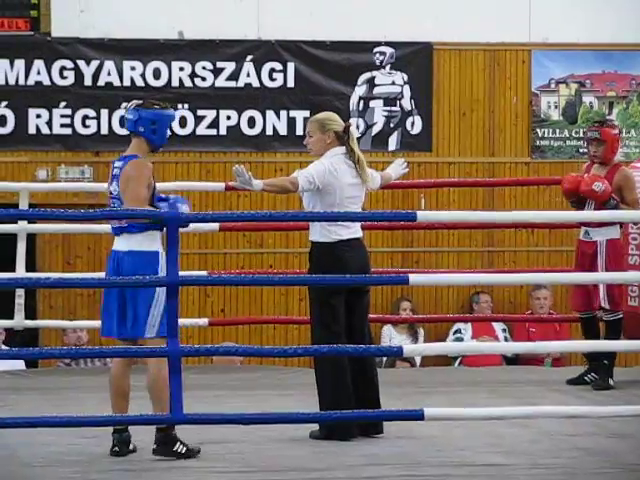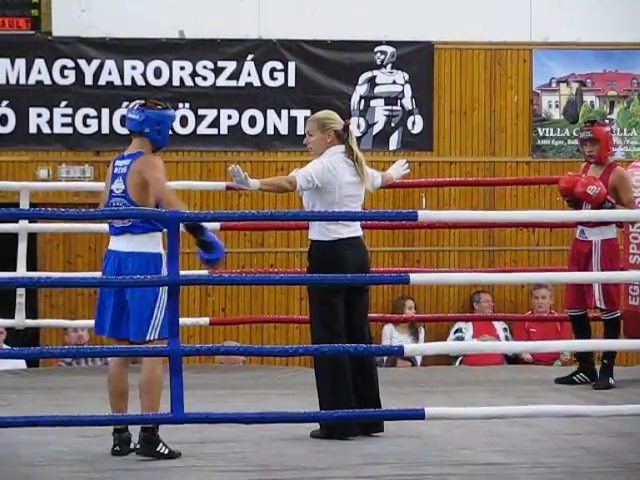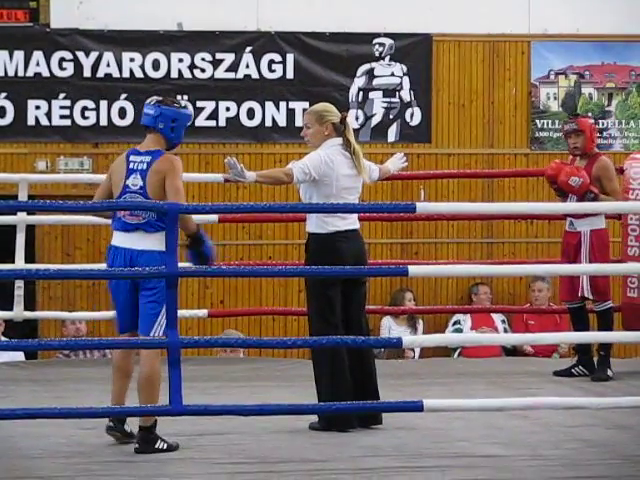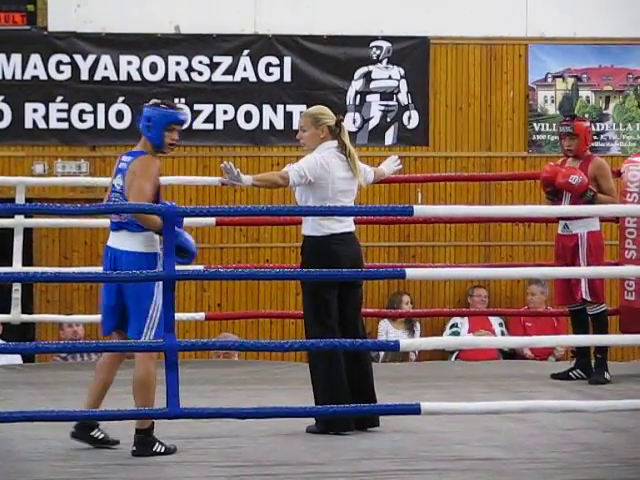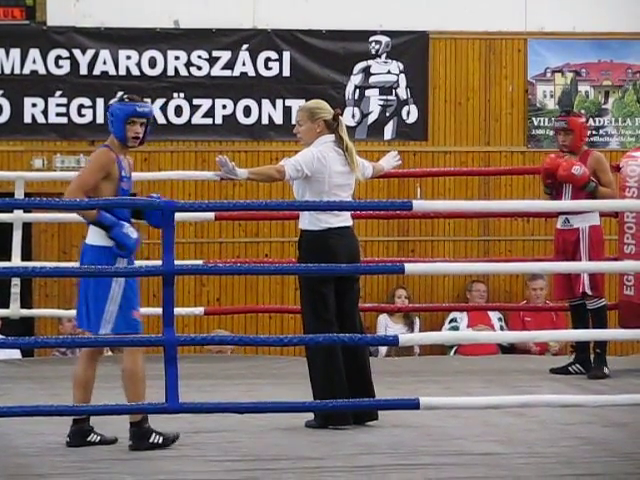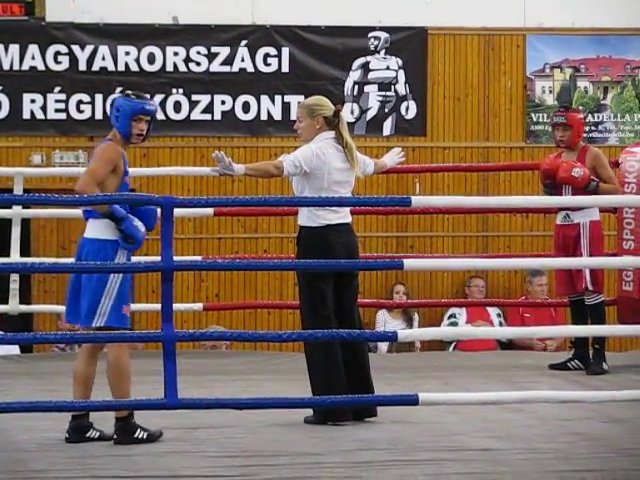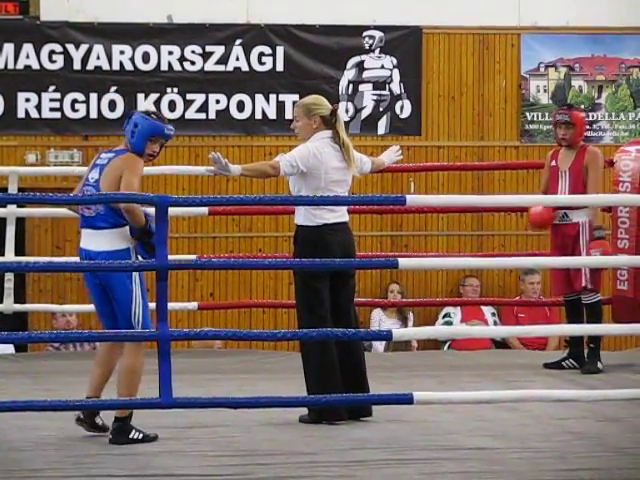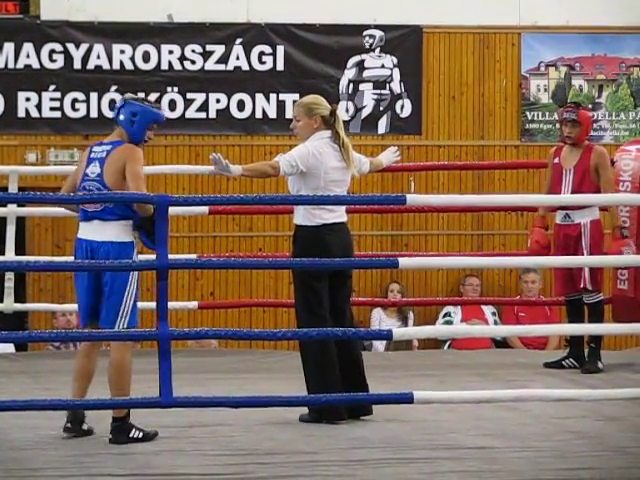
dt=0.4s
person 1, frame 1
left shoulder: (119, 165)
right shoulder: (140, 165)
right elbow: (137, 211)
right wrist: (171, 213)
left hip: (119, 256)
right hip: (145, 258)
left knee: (124, 349)
right knee: (157, 347)
left ankle: (120, 435)
right ankle: (164, 435)
person 1, frame 2
left shoulder: (116, 164)
right shoulder: (150, 163)
left elbow: (103, 211)
right elbow: (168, 201)
right wrist: (201, 231)
left hip: (115, 256)
right hip: (144, 259)
left knee: (121, 349)
right knee: (153, 349)
left ankle: (120, 435)
right ankle: (148, 436)
person 1, frame 3
left shoulder: (122, 161)
right shoulder: (169, 162)
left elbow: (98, 205)
right elbow: (179, 211)
right wrist: (198, 240)
left hip: (121, 253)
right hip: (155, 257)
left knee: (127, 338)
right knee: (152, 345)
left ankle: (118, 419)
right ankle: (146, 433)
person 1, frame 4
left shoulder: (124, 160)
right shoulder: (149, 163)
right elbow: (139, 209)
right wrist: (172, 233)
left hip: (115, 253)
right hip: (141, 258)
left knee: (118, 345)
right knee: (147, 349)
left ankle: (86, 423)
right ankle: (144, 437)
person 1, frame 5
left shoulder: (123, 160)
right shoulder: (105, 156)
right elbow: (72, 196)
left wrist: (140, 212)
right wrist: (108, 224)
left hip: (102, 252)
right hip: (108, 254)
left knee: (93, 343)
right knee: (129, 340)
left ankle: (79, 427)
right ankle: (139, 429)
person 1, frame 6
left shoulder: (117, 153)
right shoulder: (111, 149)
right elbow: (84, 187)
left wrist: (132, 210)
right wrist: (120, 216)
left hip: (94, 245)
right hip: (108, 247)
left knee: (92, 339)
right knee: (117, 335)
left ankle: (79, 423)
right ankle: (124, 424)
person 1, frame 7
left shoulder: (100, 158)
right shoulder: (131, 161)
left elbow: (73, 202)
right elbow: (128, 204)
right wrist: (146, 232)
left hip: (88, 251)
right hip: (116, 254)
left knee: (116, 333)
right knee: (136, 338)
left ankle: (90, 405)
right ankle: (122, 425)
person 1, frame 8
left shoulder: (89, 153)
right shoulder: (130, 152)
left elbow: (63, 198)
right elbow: (138, 197)
right wrist: (151, 223)
left hip: (85, 245)
right hip: (117, 248)
left knee: (91, 334)
right knee: (121, 336)
left ankle: (75, 416)
right ankle: (121, 424)
person 2, frame 1
left shoulder: (325, 167)
right shoulder: (357, 167)
left elbow: (292, 184)
right elbow: (381, 178)
left wrist: (256, 185)
right wrist: (395, 171)
left hip: (329, 256)
right hip: (356, 254)
left knee: (329, 338)
right knee: (359, 335)
left ankle: (338, 423)
right ankle: (368, 419)
person 2, frame 2
left shoulder: (323, 166)
right shoulder: (357, 166)
left elbow: (290, 183)
right elbow: (382, 179)
left wrist: (253, 184)
right wrist: (396, 172)
left hip: (329, 255)
right hip: (356, 253)
left knee: (329, 337)
right knee: (358, 334)
left ankle: (338, 423)
right ankle: (367, 417)
person 2, frame 3
left shoulder: (321, 158)
right shoulder: (354, 158)
left elbow: (287, 175)
right elbow: (379, 172)
left wrist: (249, 176)
right wrist: (393, 165)
left hip: (326, 247)
right hip: (353, 245)
left knee: (327, 329)
right knee: (356, 325)
left ankle: (337, 415)
right ankle: (366, 409)
person 2, frame 4
left shoulder: (317, 161)
right shoulder: (349, 161)
left elbow: (283, 178)
right elbow: (374, 174)
left wrist: (245, 180)
right wrist: (388, 168)
left hip: (322, 249)
right hip: (350, 248)
left knee: (323, 332)
right knee: (352, 327)
left ankle: (334, 417)
right ankle: (362, 412)
person 2, frame 5
left shoulder: (314, 155)
right shoulder: (347, 155)
left elbow: (279, 172)
right elbow: (372, 169)
left wrist: (241, 173)
right wrist: (386, 164)
left hip: (319, 244)
right hip: (347, 242)
left knee: (321, 326)
right knee: (349, 322)
left ankle: (333, 412)
right ankle: (361, 406)
person 2, frame 6
left shoulder: (313, 152)
right shoulder: (347, 152)
left elbow: (276, 168)
right elbow: (373, 165)
left wrist: (238, 169)
right wrist: (390, 160)
left hip: (317, 240)
right hip: (345, 238)
left knee: (319, 322)
right knee: (348, 318)
left ankle: (332, 408)
right ankle: (360, 403)
person 2, frame 7
left shoulder: (310, 151)
right shoulder: (344, 151)
left elbow: (273, 168)
right elbow: (372, 164)
left wrist: (234, 170)
right wrist: (389, 158)
left hip: (314, 239)
right hip: (342, 238)
left knee: (316, 321)
right knee: (344, 318)
left ankle: (326, 407)
right ankle: (355, 402)
person 2, frame 8
left shoulder: (309, 151)
right shoulder: (343, 150)
left elbow: (273, 167)
right elbow: (369, 164)
left wrist: (234, 170)
right wrist: (386, 159)
left hip: (313, 239)
right hip: (340, 237)
left knee: (315, 321)
right knee: (341, 318)
left ankle: (327, 407)
right ankle: (355, 401)
person 3, frame 1
right shoulder: (586, 169)
left wrist: (609, 200)
right wrist: (573, 199)
left hip: (608, 242)
right hip: (585, 241)
left knee: (610, 305)
right knee: (584, 306)
left ankle: (607, 369)
right ankle: (594, 366)
person 3, frame 2
left shoulder: (617, 174)
right shoulder: (585, 169)
left wrist: (605, 202)
right wrist: (571, 199)
left hip: (604, 242)
right hip: (581, 240)
left knee: (608, 305)
right knee: (575, 306)
left ankle: (607, 369)
right ankle: (586, 367)
person 3, frame 3
left shoulder: (601, 163)
right shoulder: (571, 161)
left elbow: (618, 203)
left wrist: (588, 192)
right wrist: (559, 188)
left hip: (592, 232)
right hip: (571, 231)
left knee: (599, 295)
right knee: (572, 297)
left ankle: (604, 360)
right ankle: (584, 360)
person 3, frame 4
left shoulder: (597, 164)
right shoulder: (561, 165)
left elbow: (614, 202)
left wrist: (586, 192)
right wrist: (550, 192)
left hip: (587, 234)
right hip: (564, 234)
left knee: (593, 297)
right knee: (572, 301)
left ankle: (601, 364)
right ankle: (582, 363)
person 3, frame 5
left shoulder: (595, 158)
right shoulder: (558, 161)
left elbow: (614, 196)
left wrist: (587, 183)
right wrist: (549, 183)
left hip: (587, 229)
right hip: (563, 229)
left knee: (592, 292)
right knee: (573, 295)
left ankle: (600, 359)
right ankle: (581, 358)
person 3, frame 6
left shoulder: (592, 154)
right shoulder: (556, 158)
left elbow: (616, 189)
left wrist: (588, 183)
right wrist: (547, 184)
left hip: (586, 225)
right hip: (563, 226)
left knee: (591, 288)
right knee: (572, 291)
left ankle: (599, 355)
right ankle: (580, 354)
person 3, frame 7
left shoulder: (591, 154)
right shoulder: (552, 156)
left elbow: (594, 195)
right elbow: (544, 192)
left wrist: (597, 233)
left hip: (582, 224)
right hip: (559, 226)
left knee: (588, 288)
right knee: (568, 291)
left ankle: (594, 354)
right ankle: (575, 353)
person 3, frame 8
left shoulder: (596, 154)
right shoulder: (555, 154)
left elbow: (610, 193)
left wrist: (620, 231)
right wrist: (539, 226)
left hip: (586, 224)
right hip: (561, 225)
left knee: (590, 288)
right knee: (569, 291)
left ankle: (594, 353)
right ankle: (575, 352)
